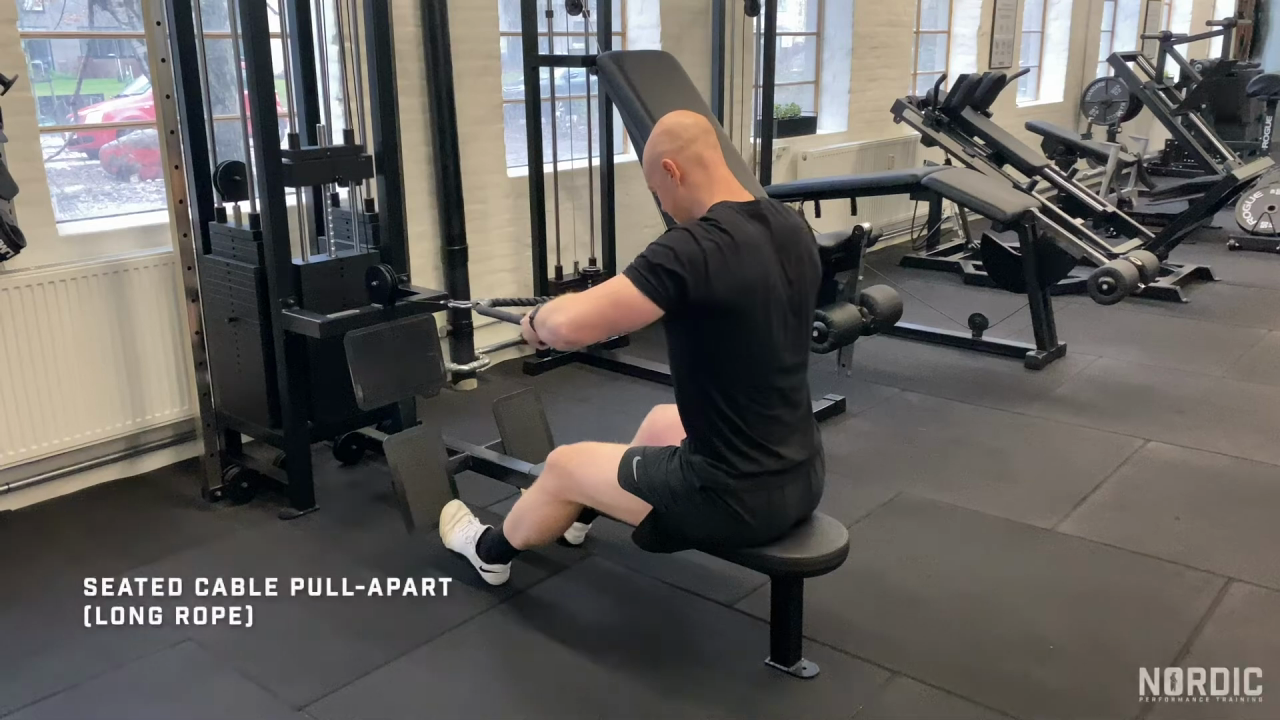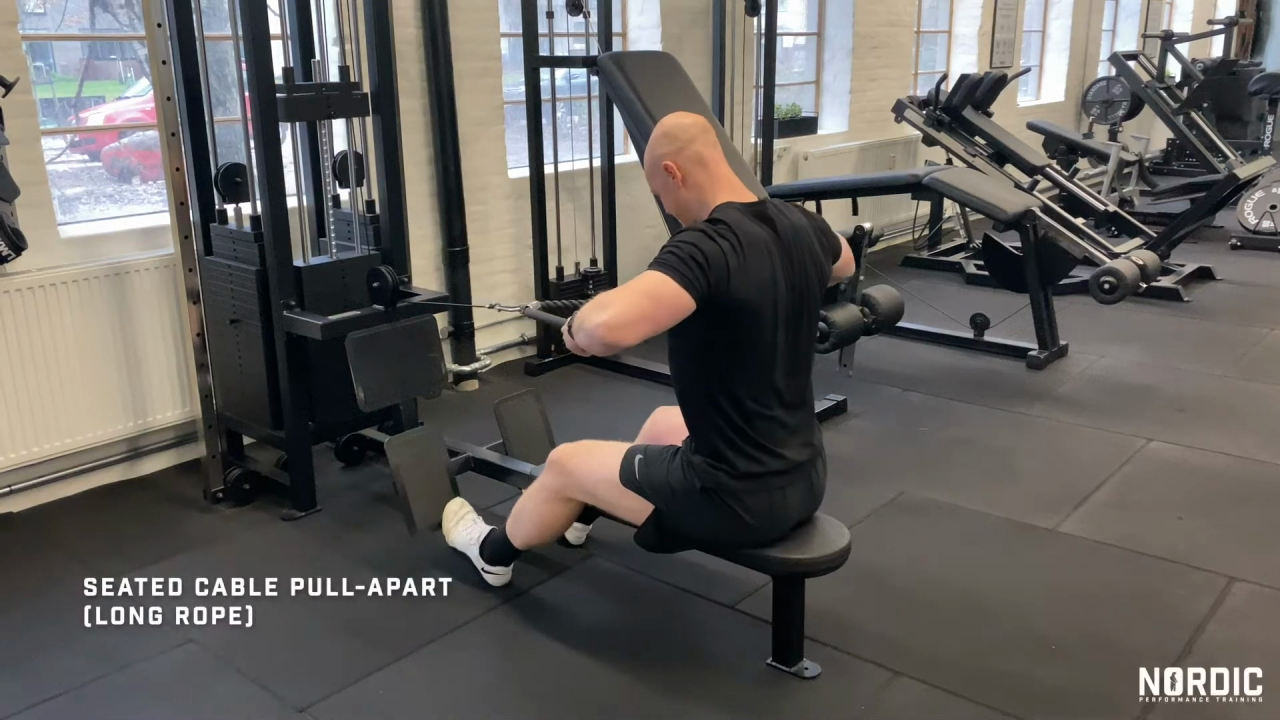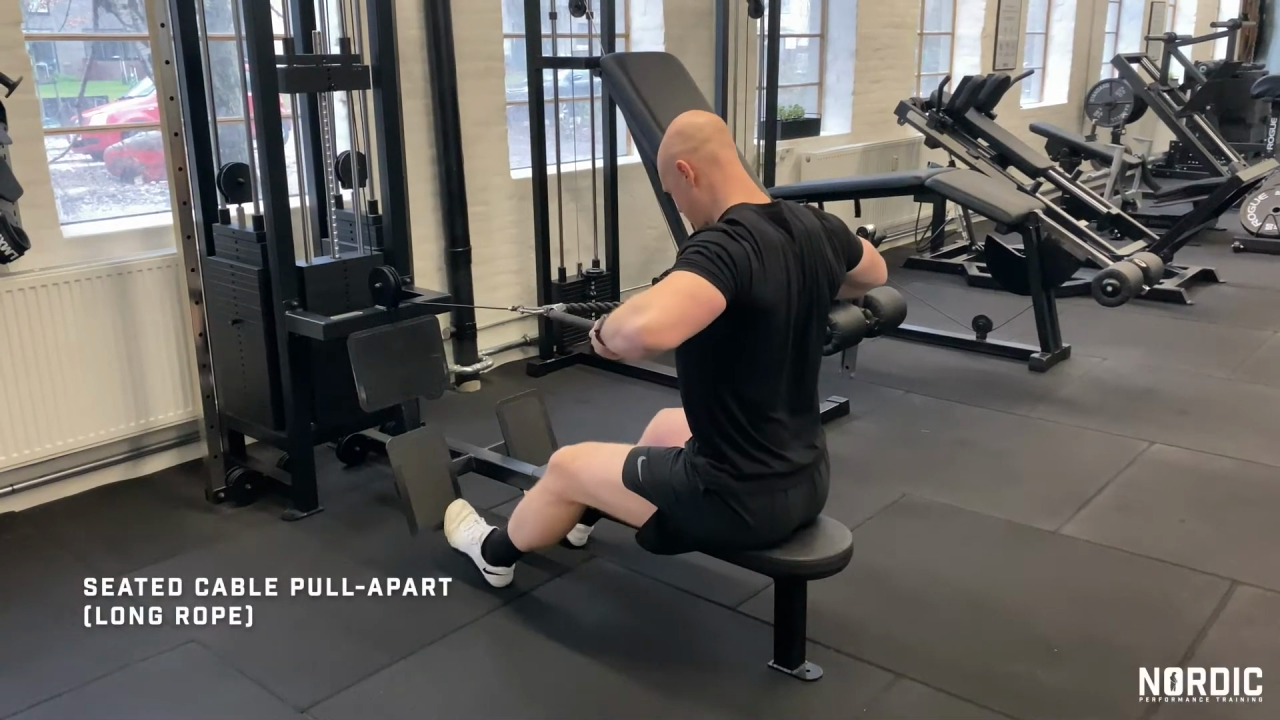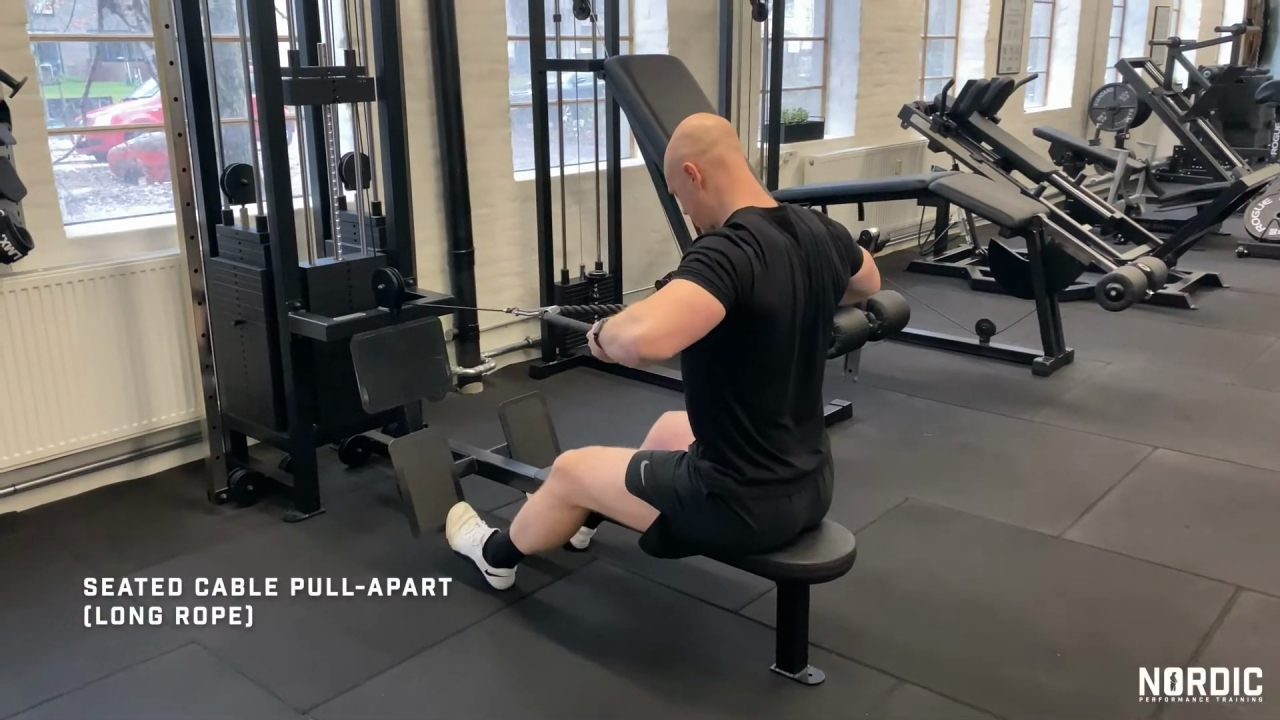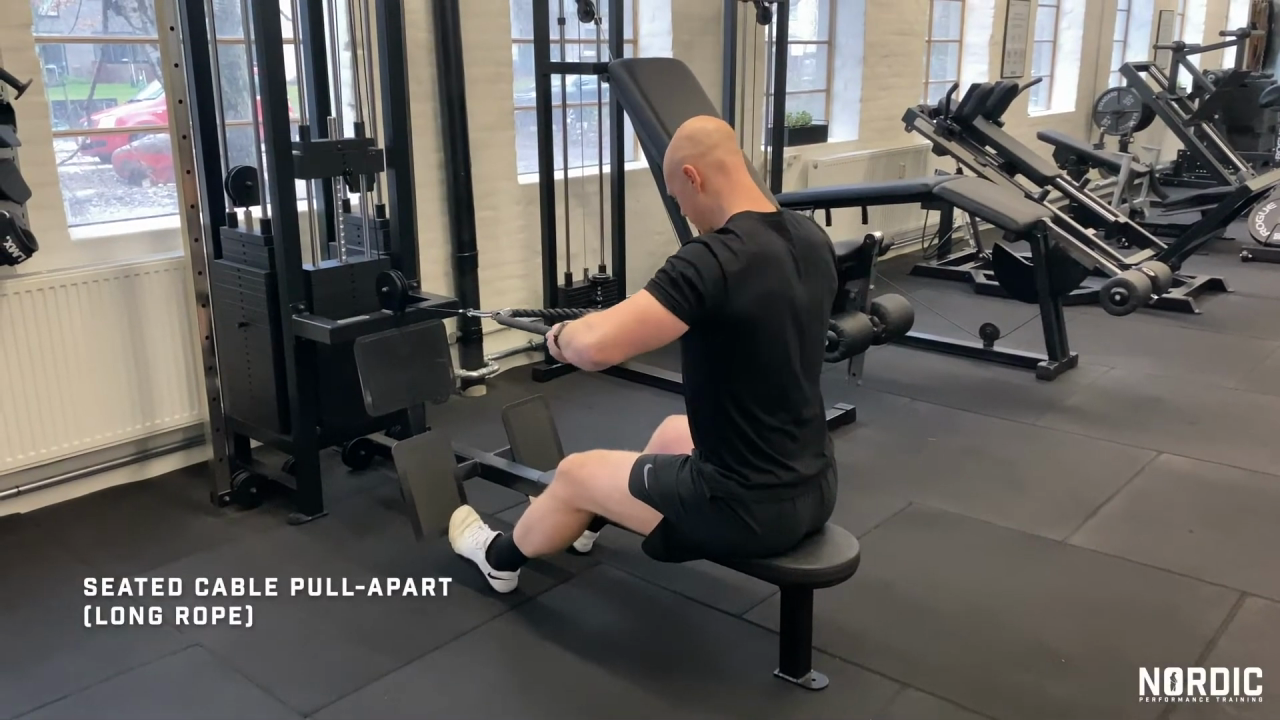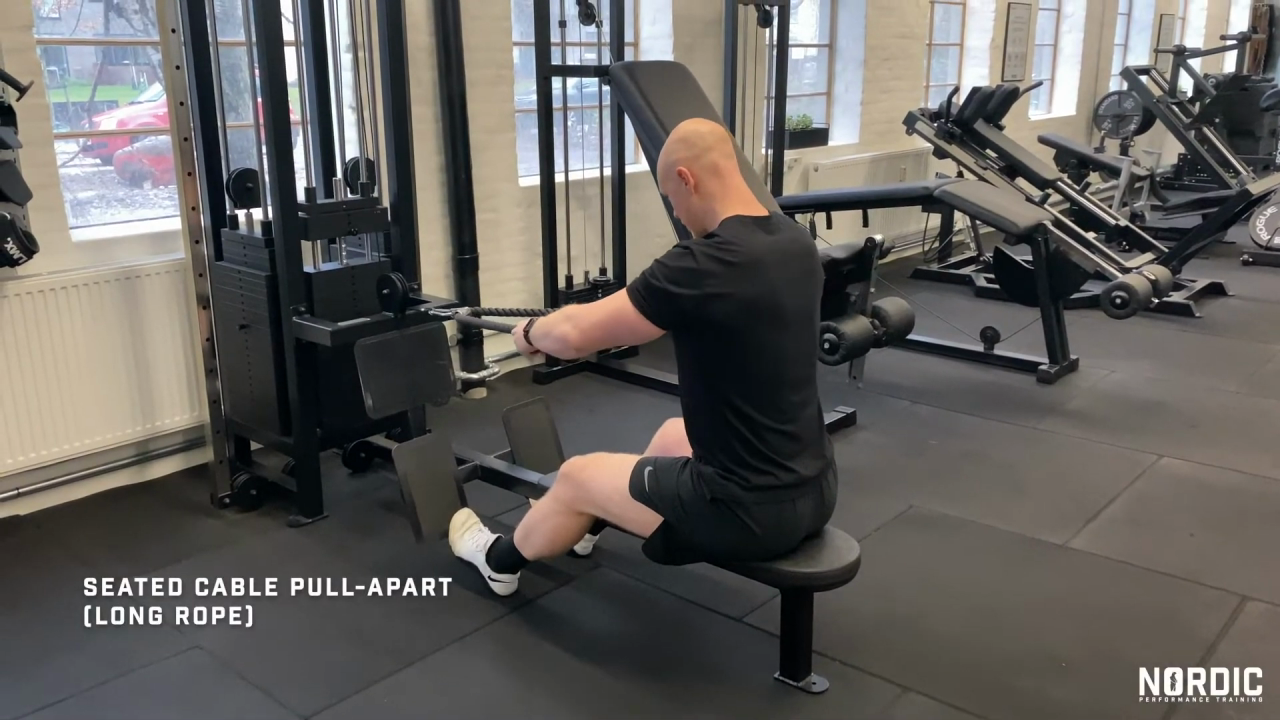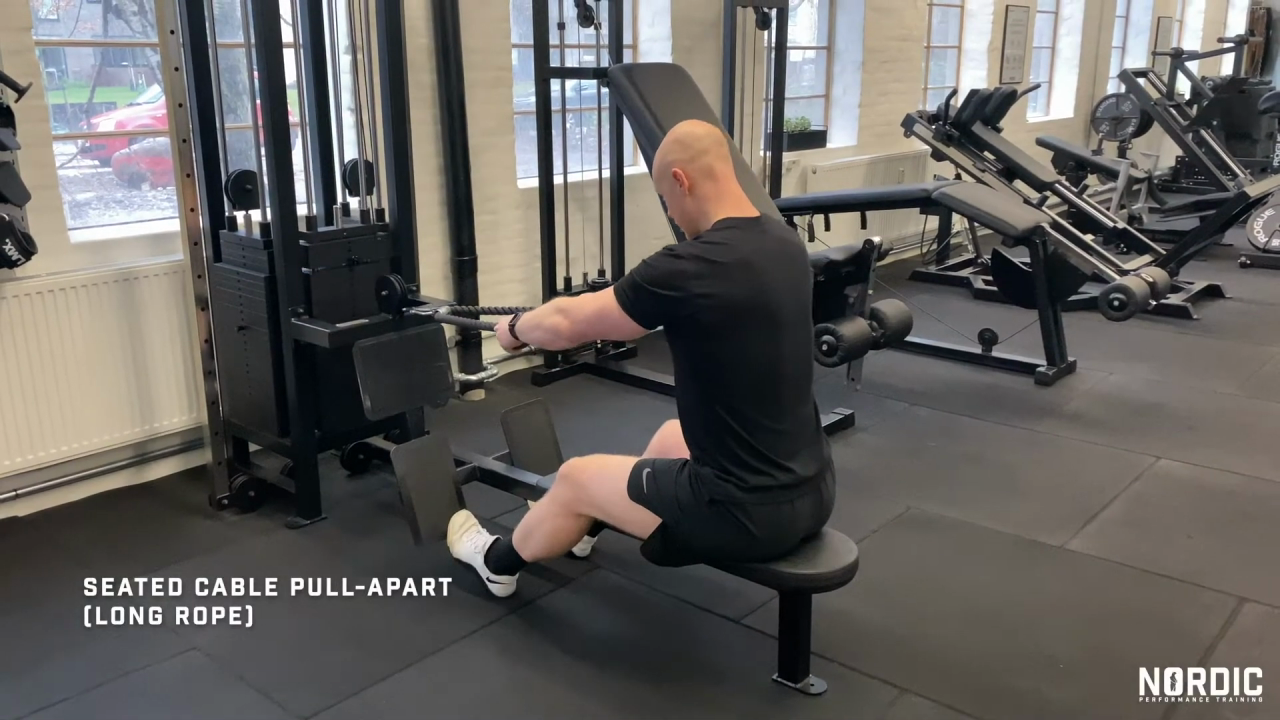
dt=0.7s
person 1, frame 1
left shoulder: (693, 250)
right shoulder: (792, 228)
left elbow: (569, 326)
left wrist: (536, 321)
left hip: (735, 497)
right hip: (802, 478)
left knee: (564, 466)
right knee: (662, 422)
left ankle: (490, 551)
right ankle: (579, 514)
person 1, frame 2
left shoulder: (706, 247)
right shoulder: (802, 227)
left elbow: (607, 326)
right elbow: (844, 266)
left wrist: (575, 327)
left hip: (737, 498)
right hip: (804, 479)
left knee: (566, 463)
right knee: (665, 423)
left ankle: (492, 552)
right ankle: (581, 515)
person 1, frame 3
left shoulder: (725, 246)
right shoulder: (817, 229)
left elbow: (647, 329)
right elbow: (875, 273)
left wrist: (606, 331)
left hip: (740, 499)
right hip: (807, 480)
left knee: (567, 466)
right knee: (666, 424)
left ankle: (494, 552)
right ankle: (582, 516)
person 1, frame 4
left shoulder: (730, 252)
right shoulder: (821, 233)
left elbow: (643, 339)
right elbow: (868, 284)
left wrist: (604, 333)
left hip: (742, 504)
right hip: (811, 486)
left knee: (571, 470)
right knee: (671, 428)
left ankle: (497, 555)
right ankle: (582, 519)
person 1, frame 5
left shoulder: (715, 260)
right shoulder: (811, 239)
left elbow: (594, 346)
left wrist: (562, 335)
left hip: (746, 508)
right hip: (814, 489)
left knee: (575, 474)
right knee: (673, 432)
left ankle: (500, 559)
right ankle: (587, 523)
person 1, frame 6
left shoulder: (702, 266)
right shoulder: (796, 242)
left elbow: (575, 335)
left wrist: (530, 333)
left hip: (750, 510)
right hip: (814, 490)
left knee: (576, 477)
right knee: (673, 435)
left ankle: (499, 561)
right ankle: (587, 525)
person 1, frame 7
left shoulder: (689, 269)
right shoulder: (784, 242)
left elbow: (567, 324)
left wrist: (515, 328)
left hip: (748, 512)
right hip: (812, 492)
left knee: (576, 480)
right knee: (672, 438)
left ankle: (498, 563)
right ankle: (584, 527)
